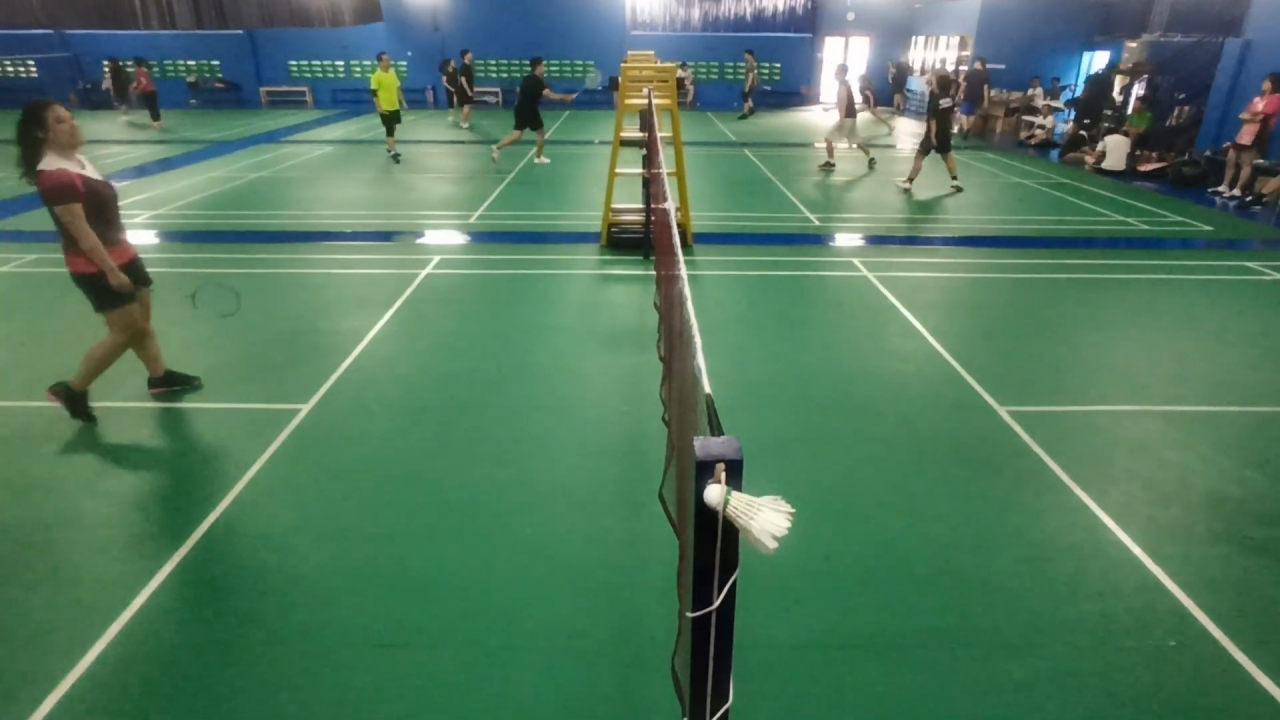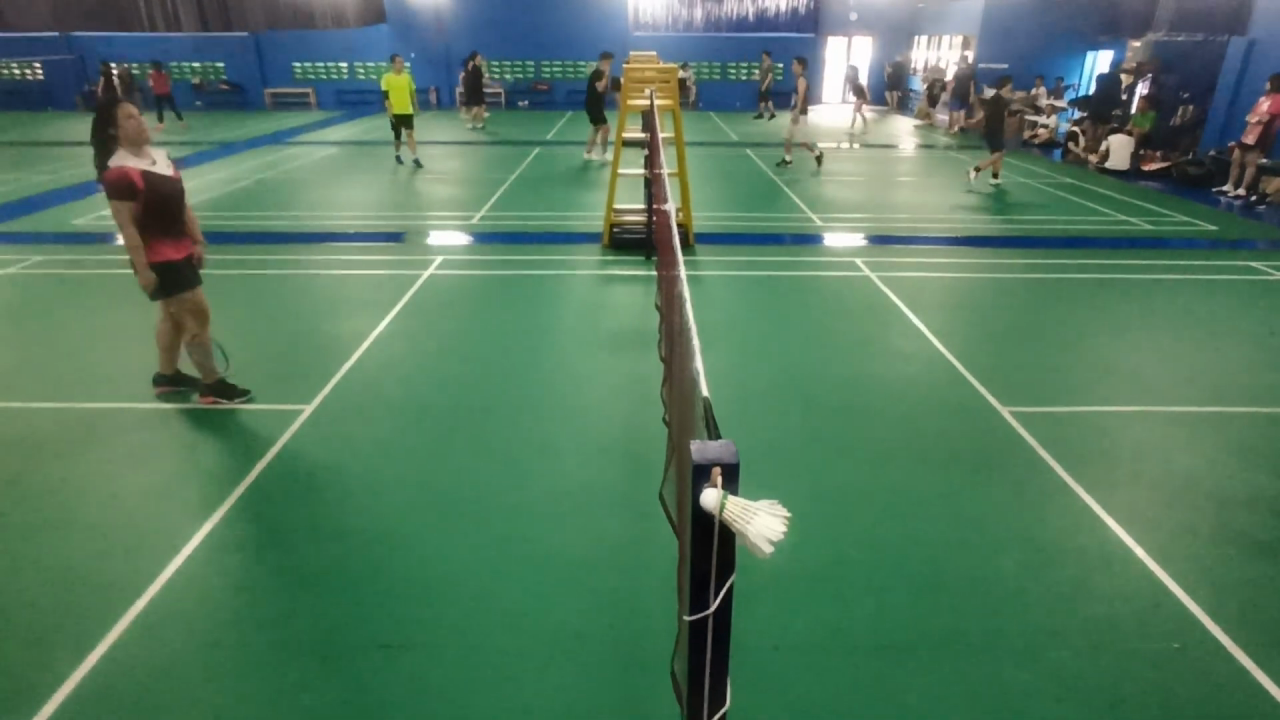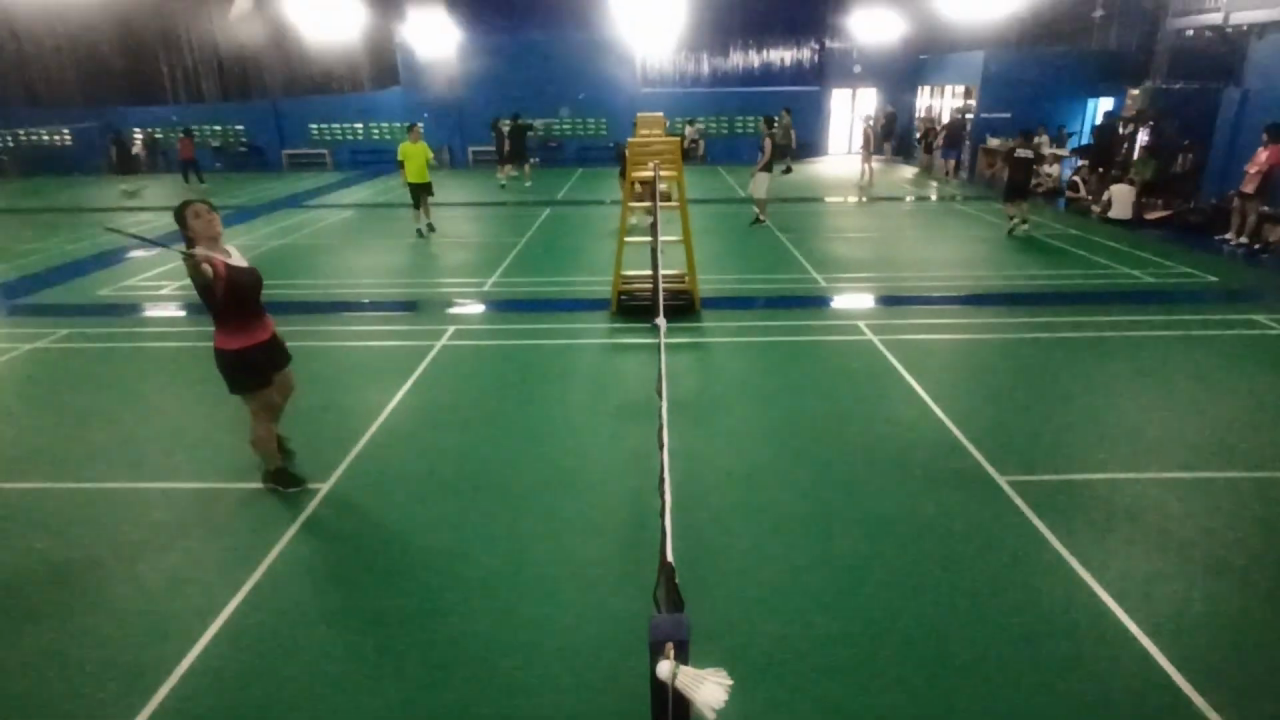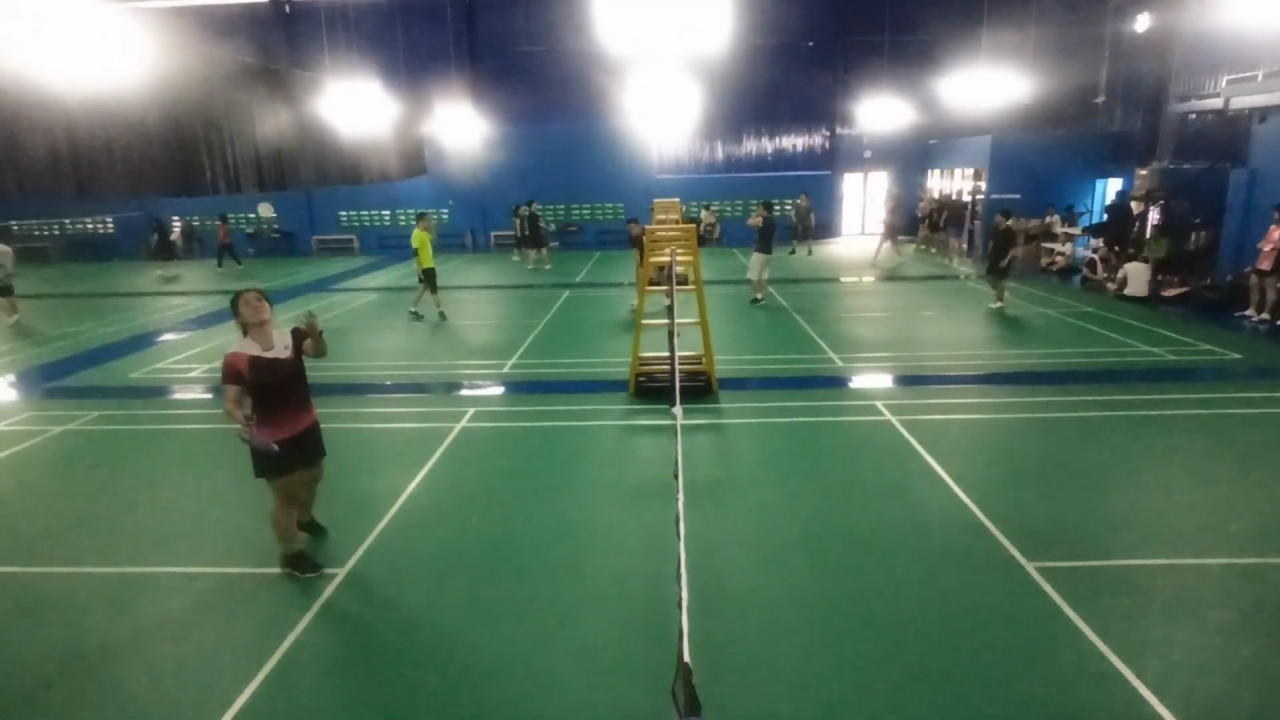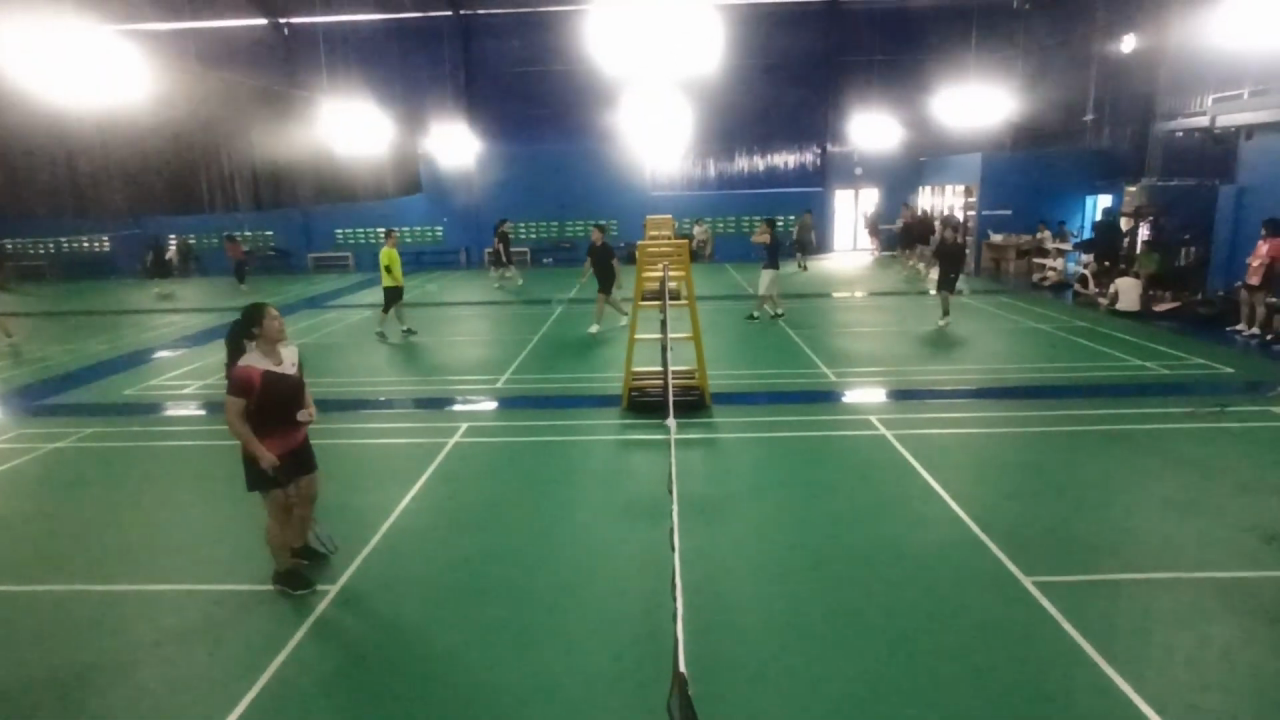
dt=0.7s
person 1, frame 1
left shoulder: (79, 160)
right shoulder: (55, 177)
right elbow: (81, 230)
left wrist: (125, 244)
right wrist: (111, 271)
left hip: (120, 257)
right hip: (97, 268)
left knee: (142, 320)
right knee: (125, 330)
left ankle: (160, 375)
right ankle: (72, 389)
person 1, frame 2
left shoulder: (161, 157)
right shoulder: (118, 173)
left elbow: (182, 206)
right elbow: (126, 227)
left wrist: (199, 242)
right wrist: (142, 269)
left hip: (180, 251)
right hip: (157, 259)
left knee: (174, 313)
right knee: (198, 315)
left ankle: (167, 375)
right ankle: (212, 385)
person 1, frame 3
left shoulder: (233, 252)
right shoulder: (203, 261)
right elbow: (202, 274)
left wrist: (272, 326)
right wrist: (194, 265)
left hip: (264, 337)
right hip: (236, 350)
left knee: (285, 388)
right knee: (263, 408)
left ankle: (268, 436)
right ankle: (273, 470)
person 1, frame 4
left shoulder: (293, 337)
right shoulder: (236, 358)
left elbow: (319, 351)
right elbow: (231, 402)
left wrist: (315, 334)
right wrist: (238, 415)
left hip: (306, 427)
right hip: (270, 439)
left knee: (312, 478)
right knee: (285, 495)
left ankle: (304, 518)
right ankle: (291, 555)
person 1, frame 5
left shoulder: (292, 353)
right shoulder: (245, 372)
right elbow: (234, 419)
left wrist: (310, 408)
right wrist: (259, 453)
left hip: (297, 443)
right hip: (267, 454)
left knee: (307, 497)
right knee: (280, 510)
left ankle: (298, 546)
right ankle: (284, 572)
